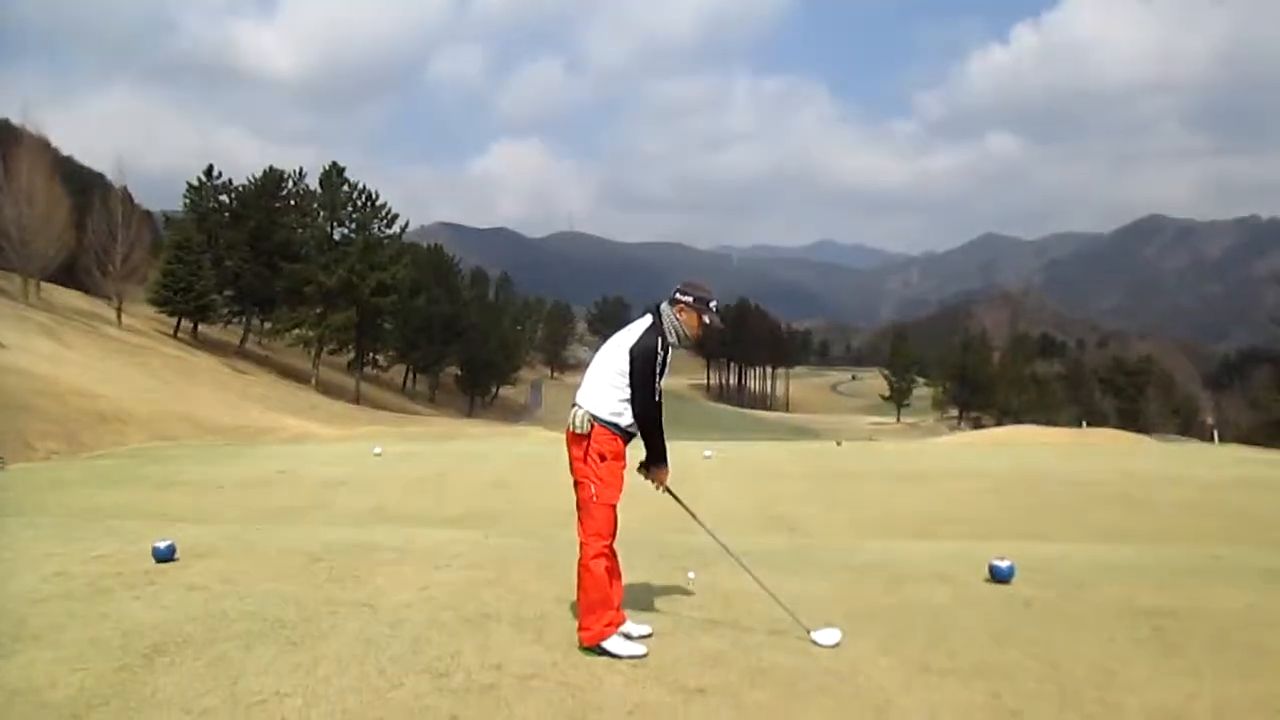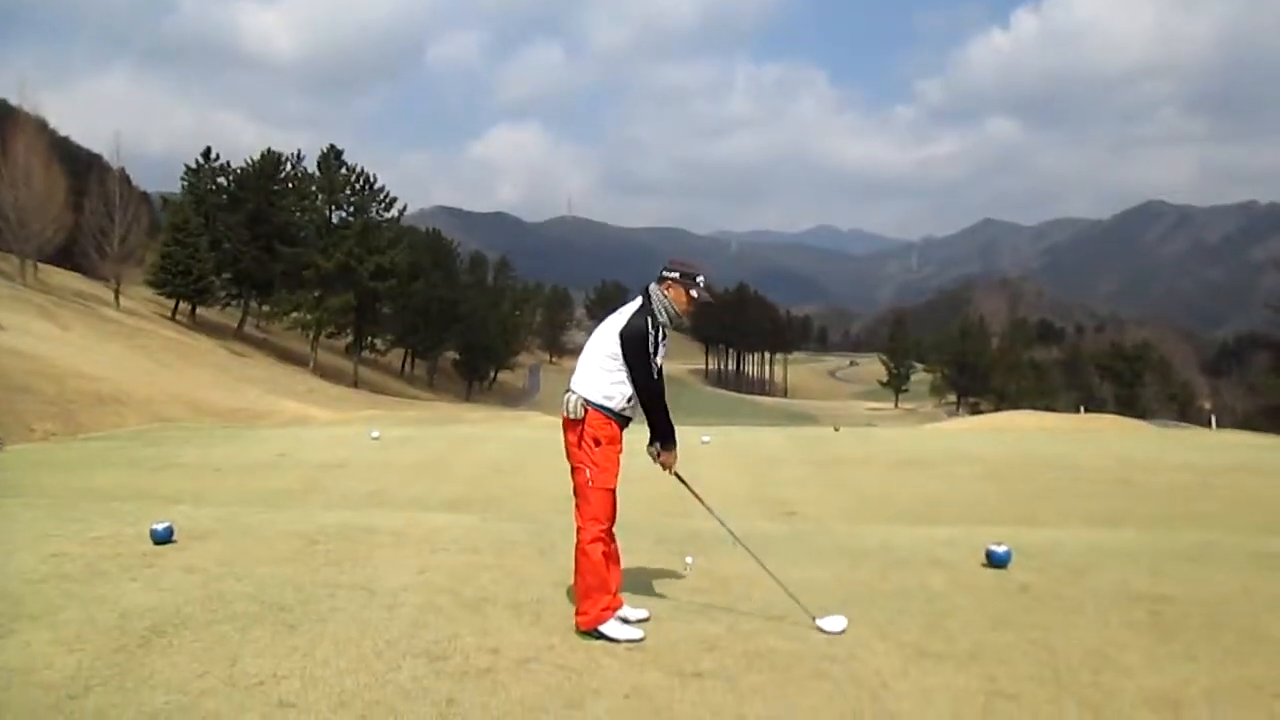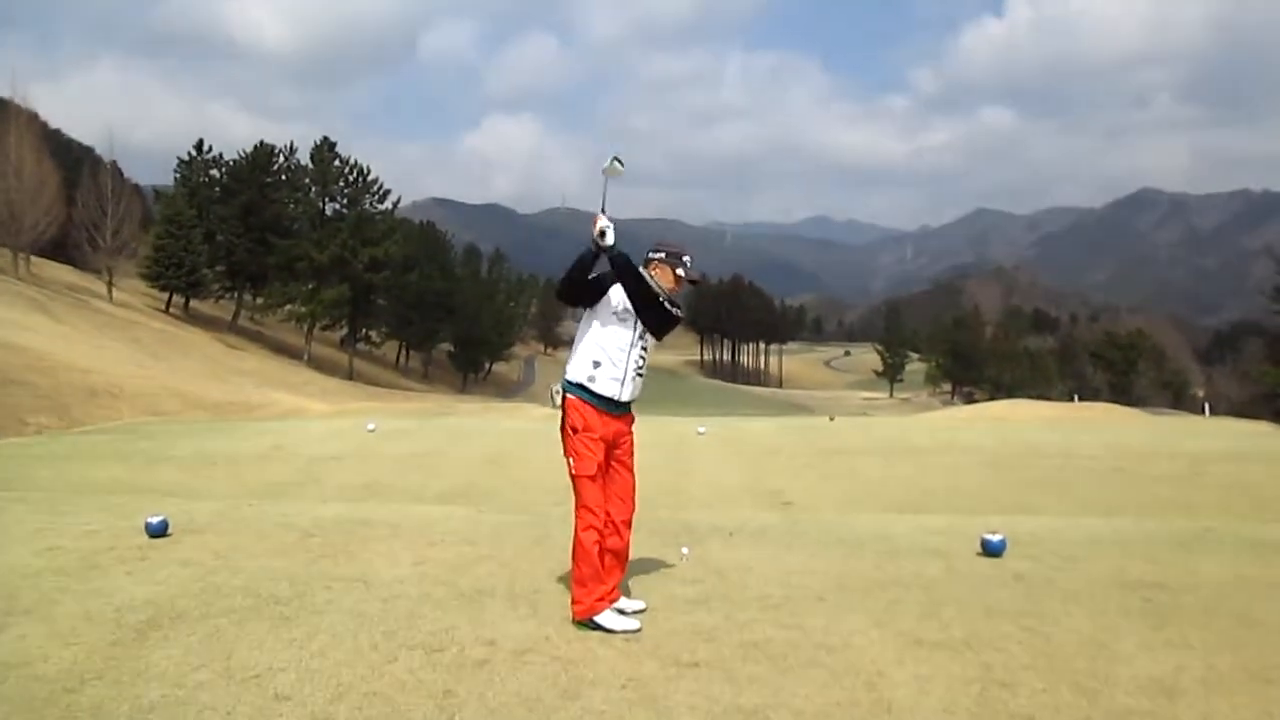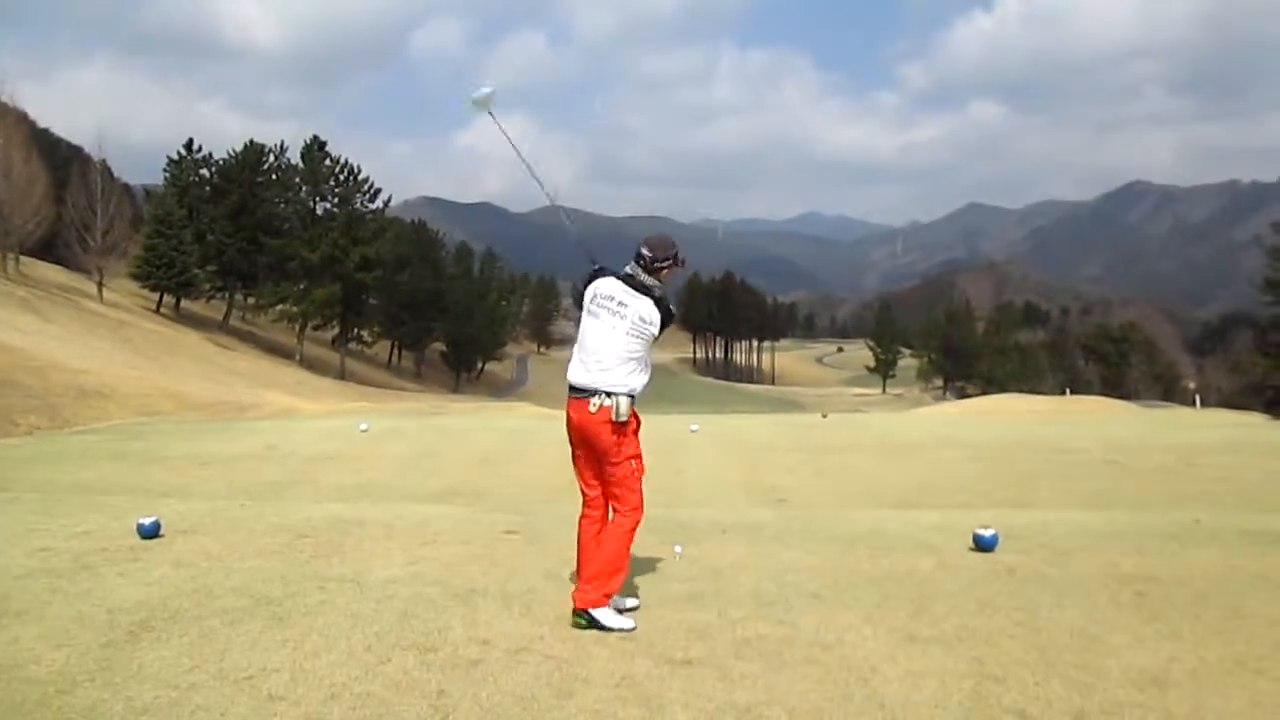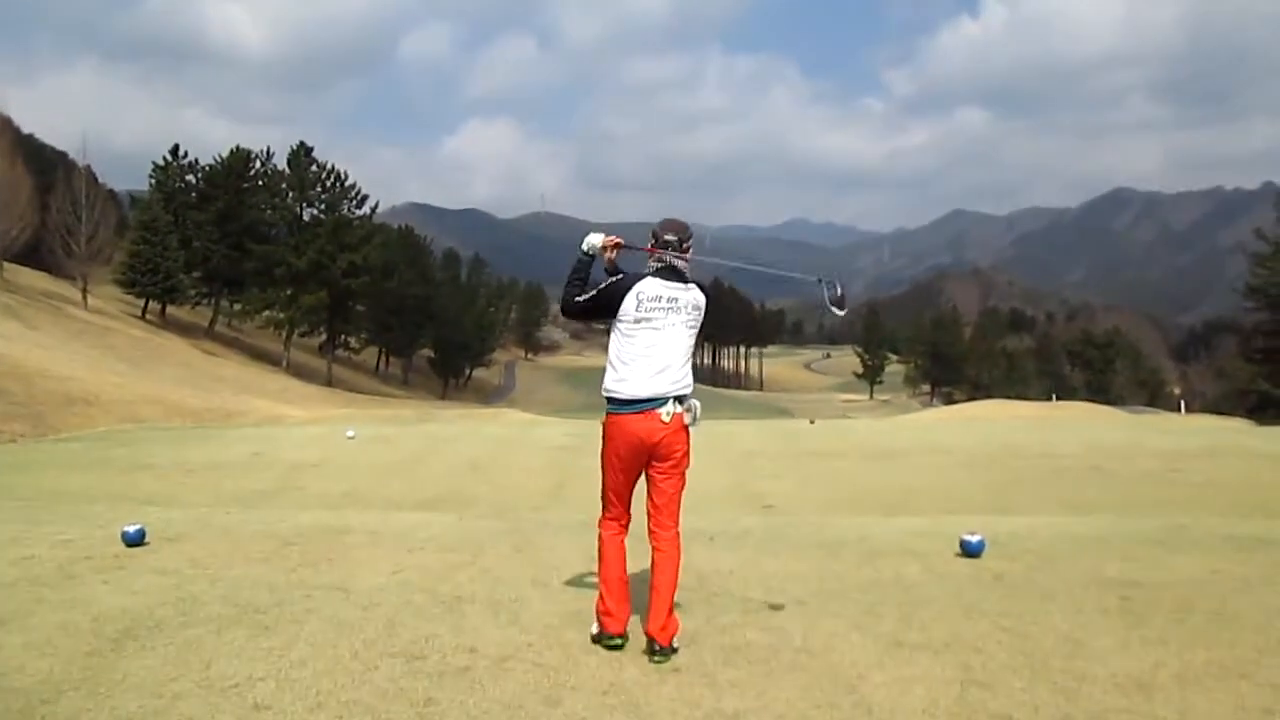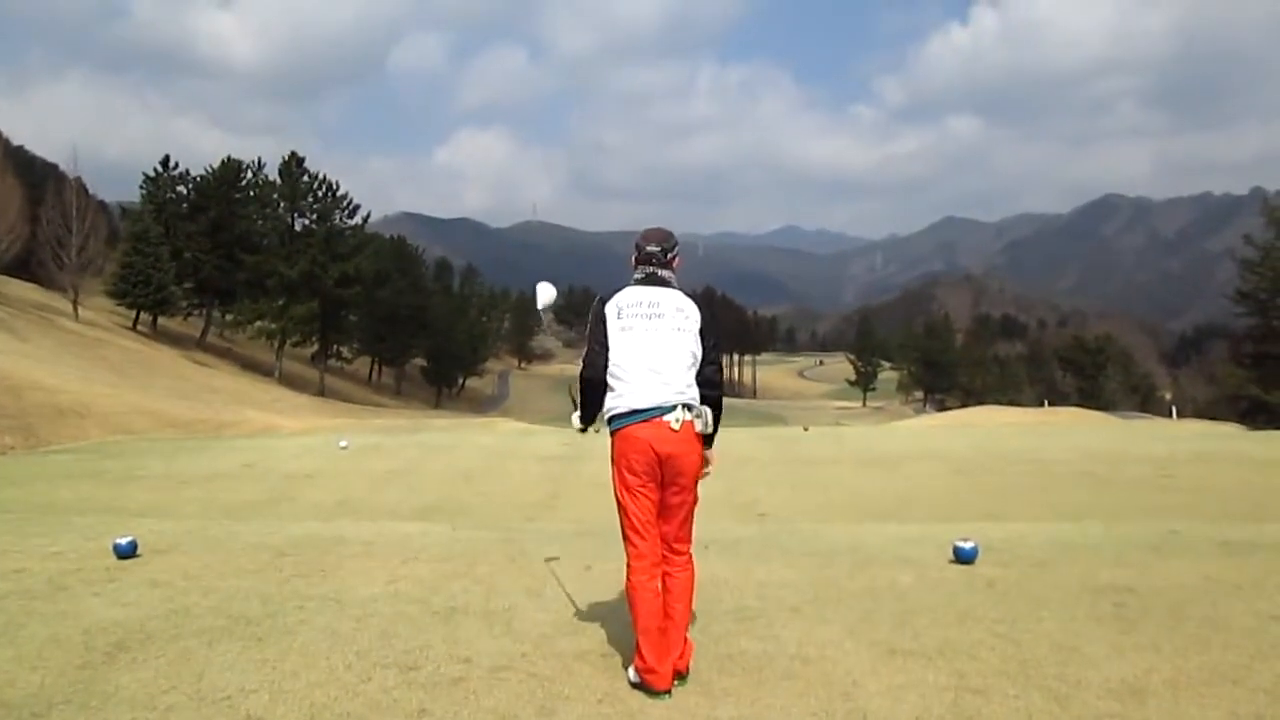
dt=0.7s
person 1, frame 1
left shoulder: (653, 336)
right shoulder: (651, 341)
left elbow: (648, 405)
right elbow: (645, 407)
left wrist: (653, 458)
right wrist: (658, 462)
left hip: (605, 438)
right hip: (596, 437)
left knee: (604, 533)
right knee: (596, 534)
left ankle: (610, 616)
right ankle: (598, 631)
person 1, frame 2
left shoulder: (651, 322)
right shoulder: (640, 324)
left elbow: (651, 387)
right elbow: (647, 390)
left wrist: (657, 438)
right wrist: (668, 442)
left hip: (604, 423)
right hip: (592, 423)
left knee: (605, 518)
right knee: (594, 519)
left ankle: (608, 601)
right ankle: (594, 615)
person 1, frame 3
left shoulder: (668, 313)
right shoulder: (609, 285)
left elbow: (644, 301)
right elbow: (567, 293)
left wrist: (614, 250)
right wrist: (596, 247)
left hip: (621, 417)
right hip: (584, 412)
left knee: (620, 511)
right knee: (591, 511)
left ankle: (608, 592)
right ankle: (589, 605)
person 1, frame 4
left shoulder: (598, 283)
right shoulder: (659, 313)
left hip: (578, 405)
right hip: (612, 414)
left knee: (595, 503)
right knee: (627, 508)
left ankle: (596, 590)
right ankle: (592, 599)
person 1, frame 5
left shoulder: (627, 288)
right shoulder: (697, 299)
left elbow: (571, 309)
left wrist: (587, 254)
right wrist: (615, 270)
left hip: (625, 419)
right hip: (673, 420)
left knee: (614, 520)
right knee: (666, 529)
left ankle: (613, 622)
right ankle: (661, 634)
person 1, frame 6
left shoulder: (611, 305)
right shoulder: (693, 309)
left elbow: (593, 375)
right elbow: (712, 380)
left wrist: (586, 417)
right wrist: (708, 440)
left hip: (632, 434)
right hip: (684, 431)
left knee: (642, 554)
right knee: (678, 551)
left ankle: (653, 670)
right ankle: (677, 658)
